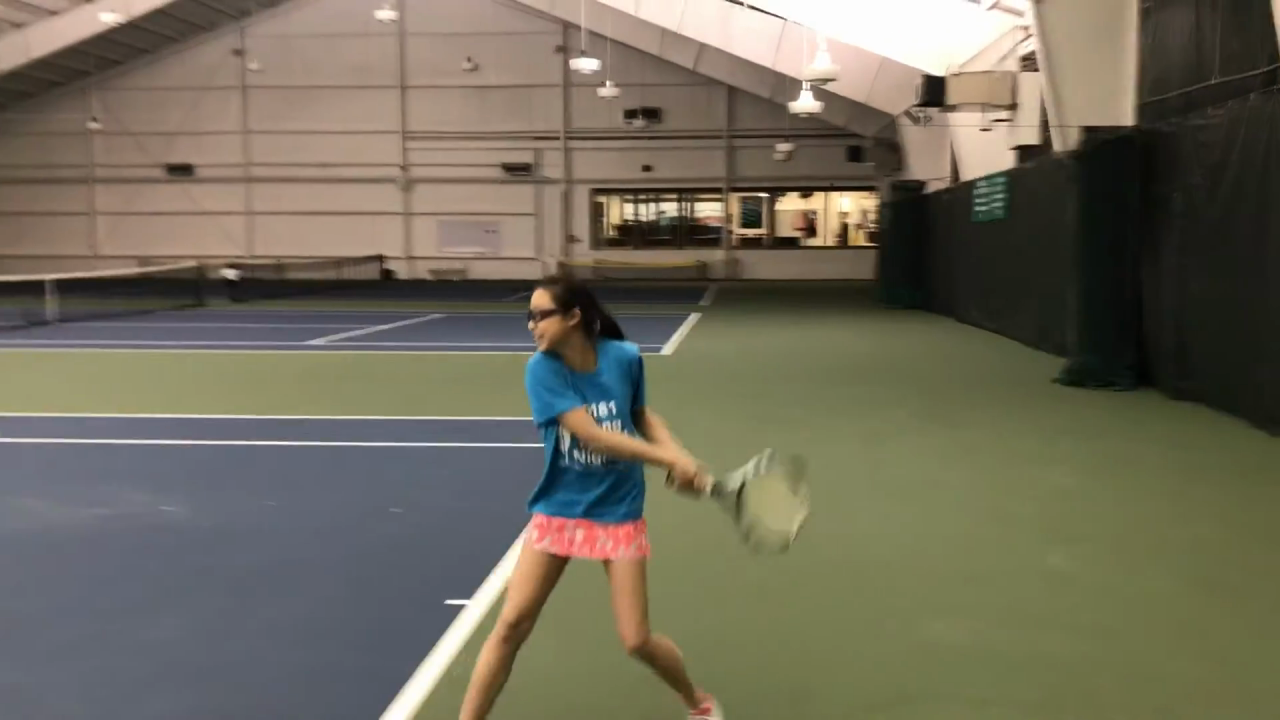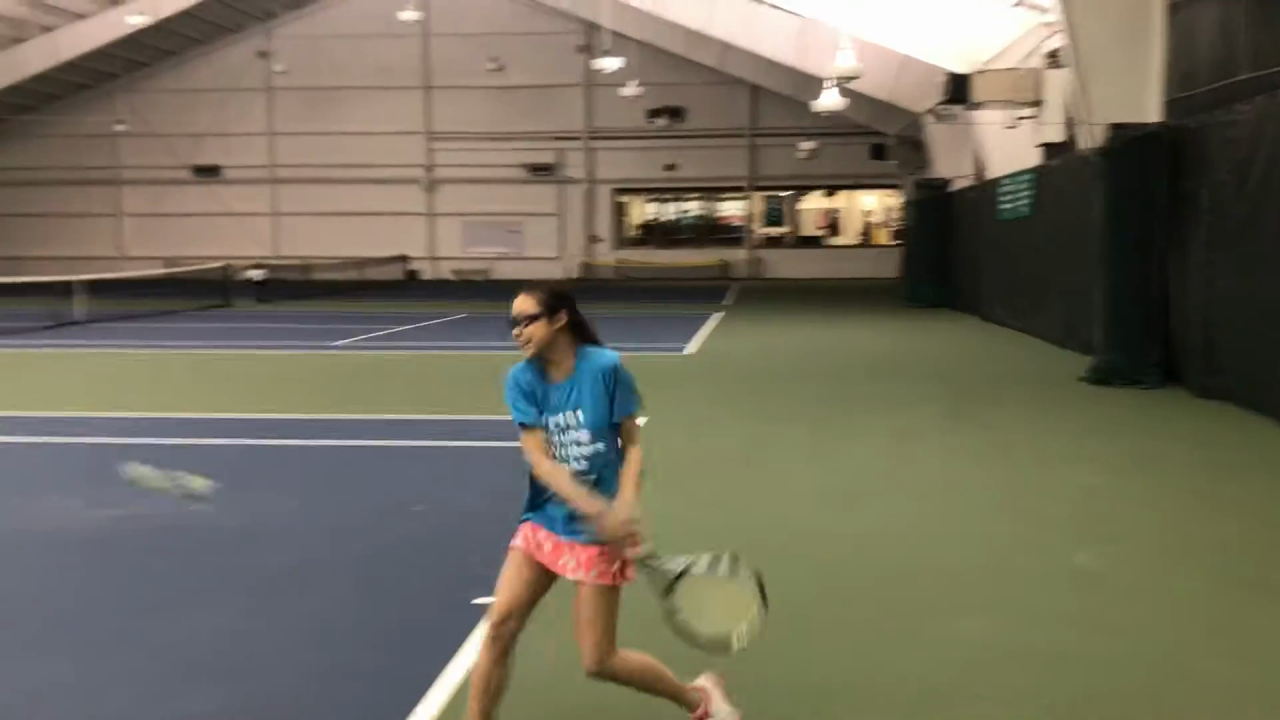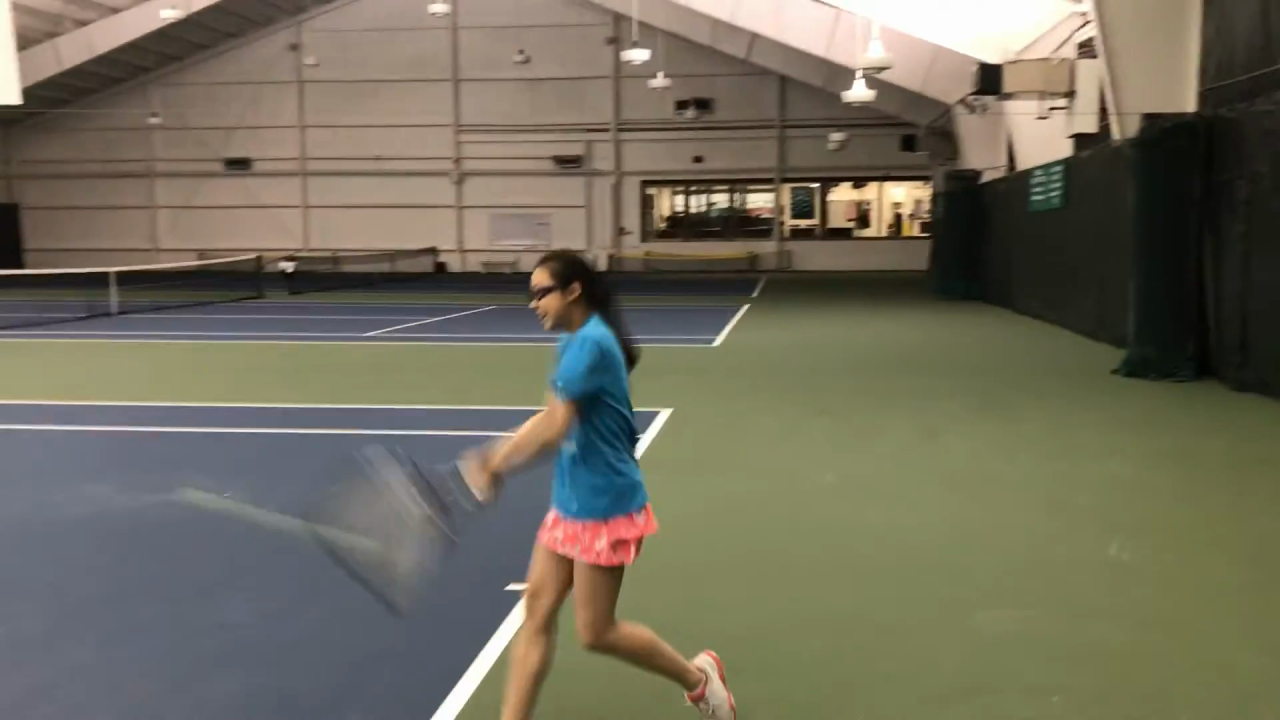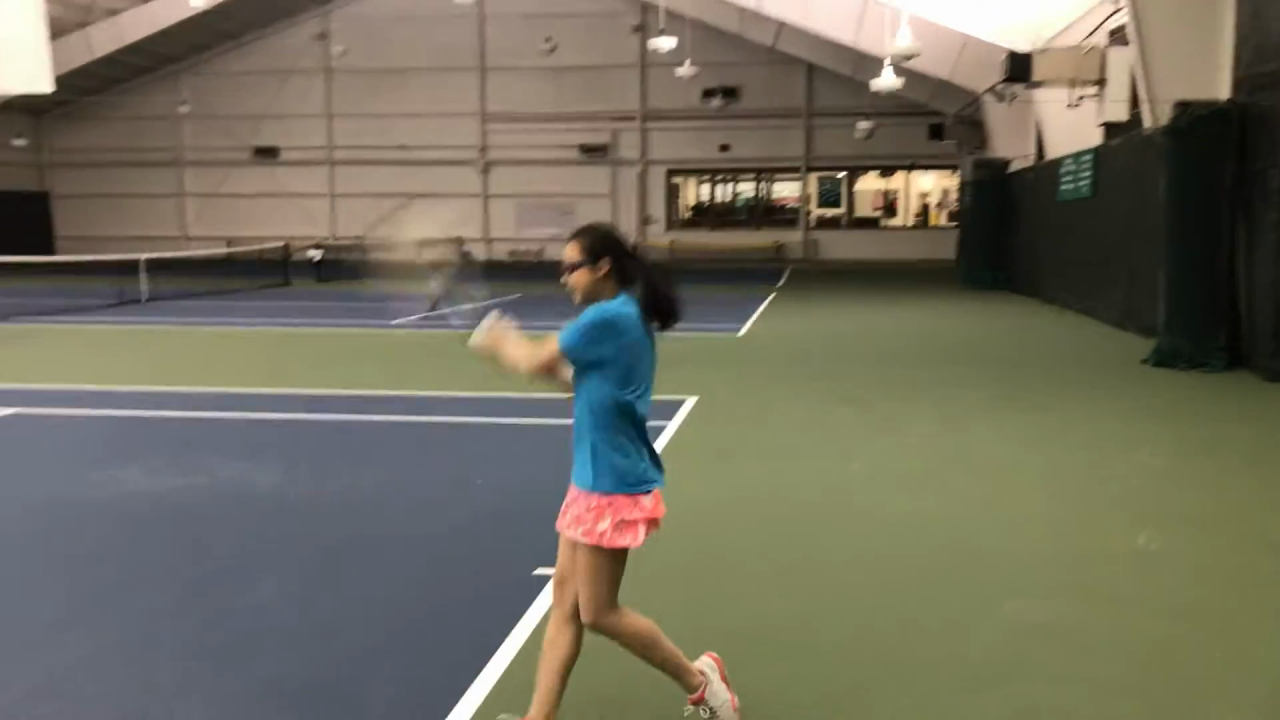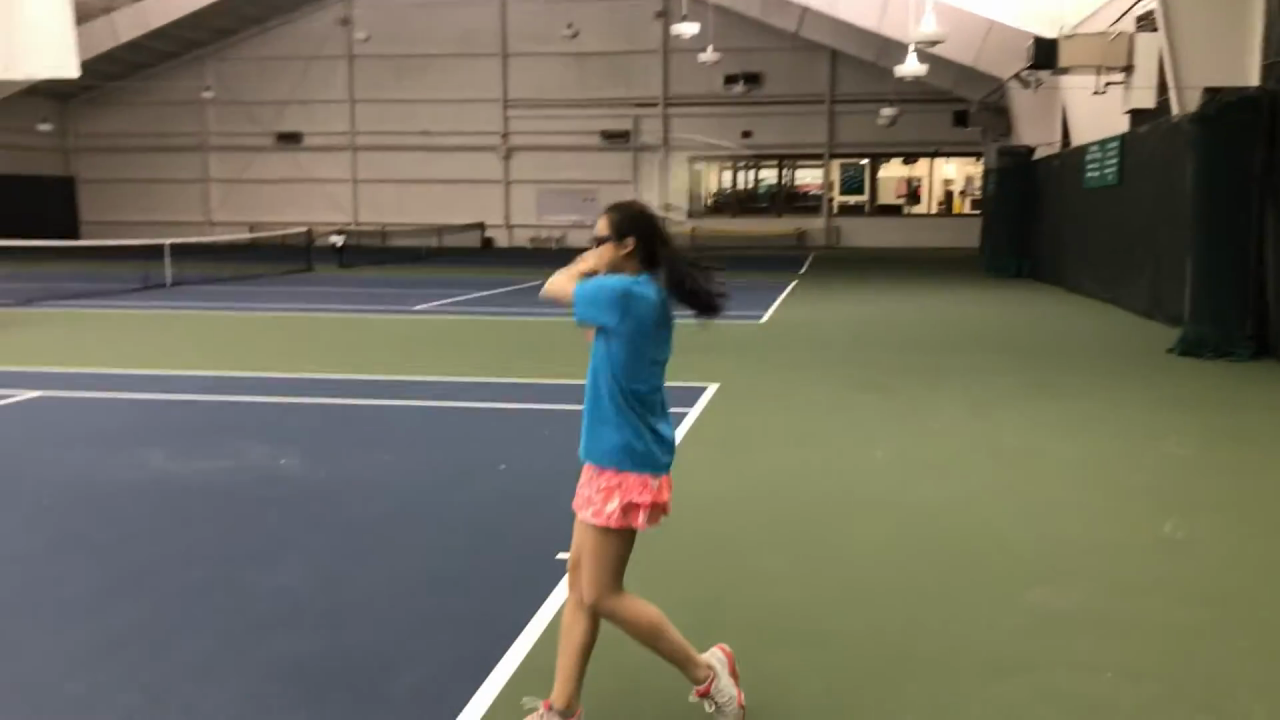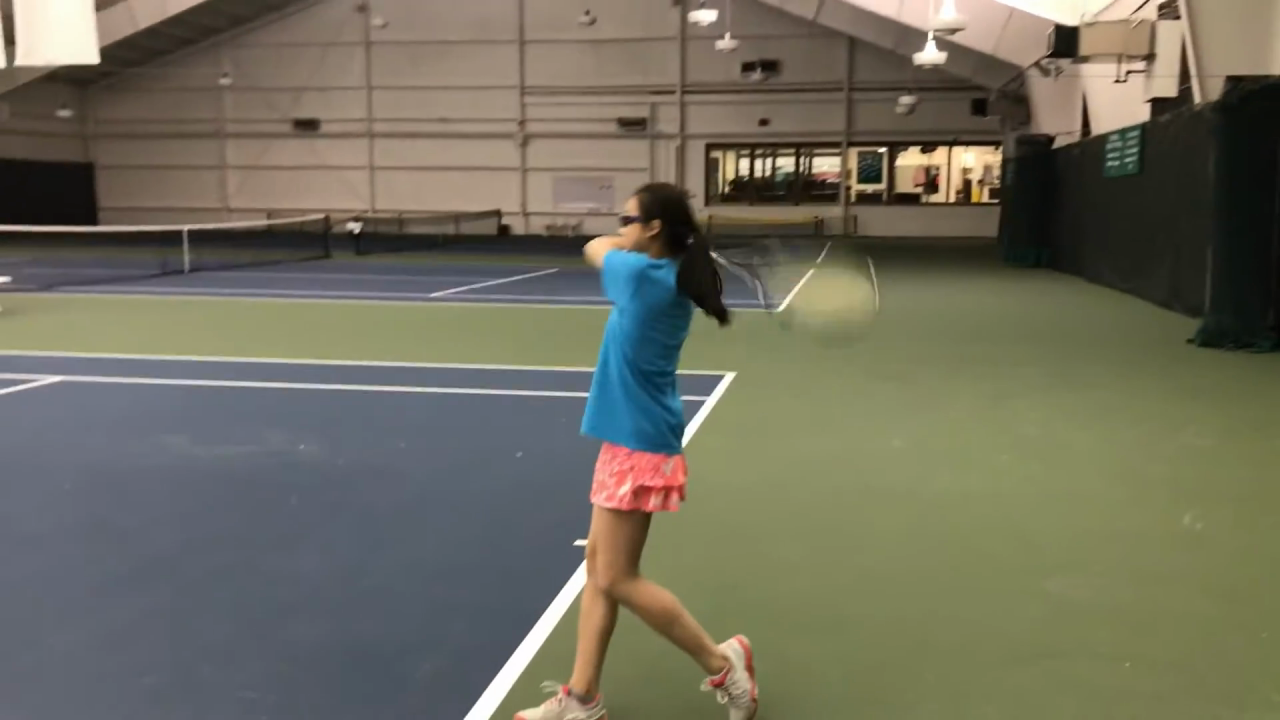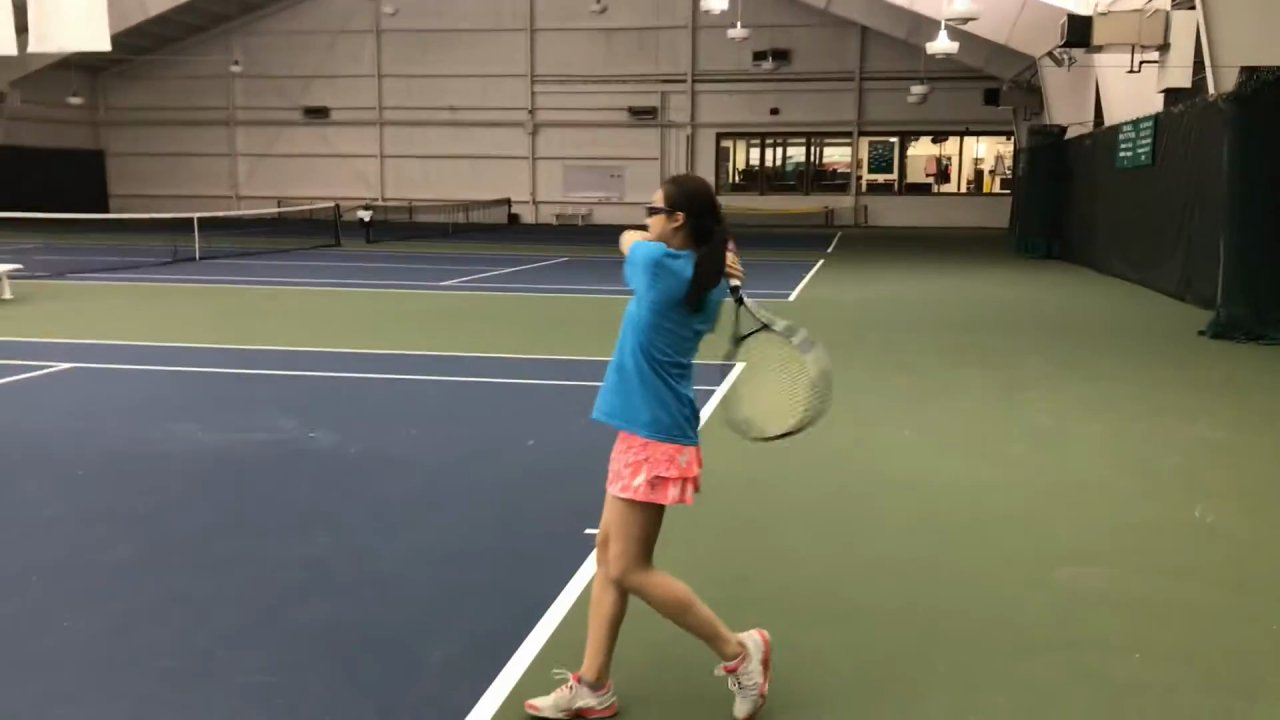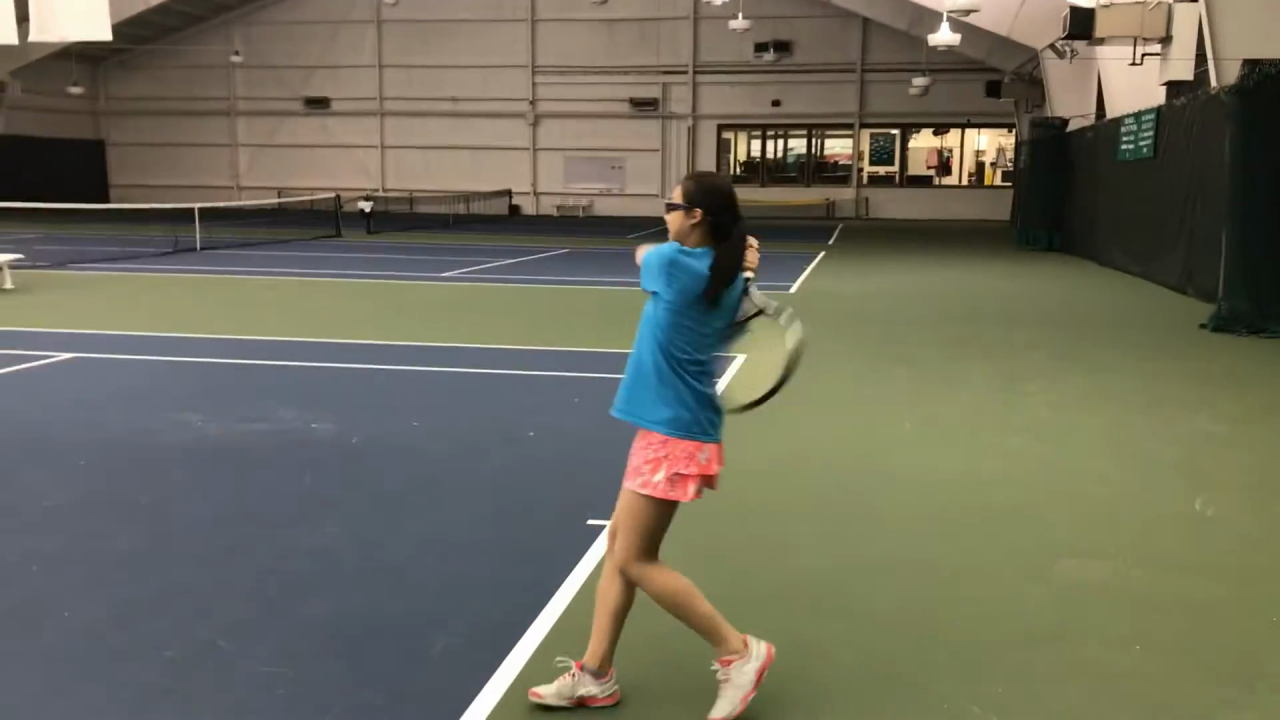
dt=0.1s
person 1, frame 1
left shoulder: (625, 359)
right shoulder: (541, 372)
right elbow: (590, 435)
left wrist: (678, 454)
right wrist: (667, 459)
left hip: (618, 517)
right hip: (557, 514)
left knee: (636, 639)
right knee: (511, 625)
person 1, frame 2
left shoulder: (607, 367)
right shoulder: (522, 379)
left elbow: (631, 443)
right elbow: (537, 459)
left wrist: (625, 505)
right wrist: (587, 504)
left hip: (605, 530)
right hip: (544, 522)
left knee: (599, 661)
right knee: (499, 628)
person 1, frame 3
left shoulder: (589, 344)
right shoulder: (576, 344)
left elbow: (556, 429)
right elbow: (550, 422)
left wrist: (497, 463)
right wrist: (498, 457)
left hip: (605, 507)
right hip: (572, 503)
left knee: (596, 632)
right knee: (536, 619)
left ankle: (697, 677)
person 1, frame 4
left shoulder: (605, 319)
right shoulder: (628, 315)
left elbow: (538, 363)
right elbow: (570, 375)
left wrist: (499, 342)
right wrist: (512, 339)
left hip: (615, 487)
right hip: (593, 481)
left knee: (598, 614)
right knee: (566, 604)
left ankle: (697, 679)
person 1, frame 5
left shoulder: (622, 293)
right shoulder: (650, 297)
left elbow: (556, 287)
right elbow: (599, 332)
left wrist: (590, 261)
left hip: (625, 465)
right hip: (612, 459)
left knee: (602, 598)
right knee: (580, 584)
left ankle: (706, 672)
person 1, frame 6
left shoulder: (639, 272)
right shoulder: (673, 283)
left elbow: (596, 249)
left wrist: (625, 241)
left hip: (638, 446)
right hip: (630, 441)
left knee: (618, 580)
right knee: (599, 566)
left ankle: (721, 661)
person 1, frame 7
left shoulder: (659, 264)
right shoulder: (708, 283)
left elbow: (628, 239)
right wrist: (713, 253)
left hip: (655, 436)
right hip: (652, 432)
left knee: (631, 569)
right knee: (610, 555)
left ankle: (738, 650)
person 1, frame 8
left shoulder: (672, 263)
right shoulder: (728, 282)
left elbow: (644, 254)
left wrist: (707, 250)
right wrist: (731, 250)
left hip: (672, 434)
right hip: (675, 430)
left knee: (635, 560)
right knee: (619, 546)
left ankle: (739, 653)
right ankle: (594, 674)
